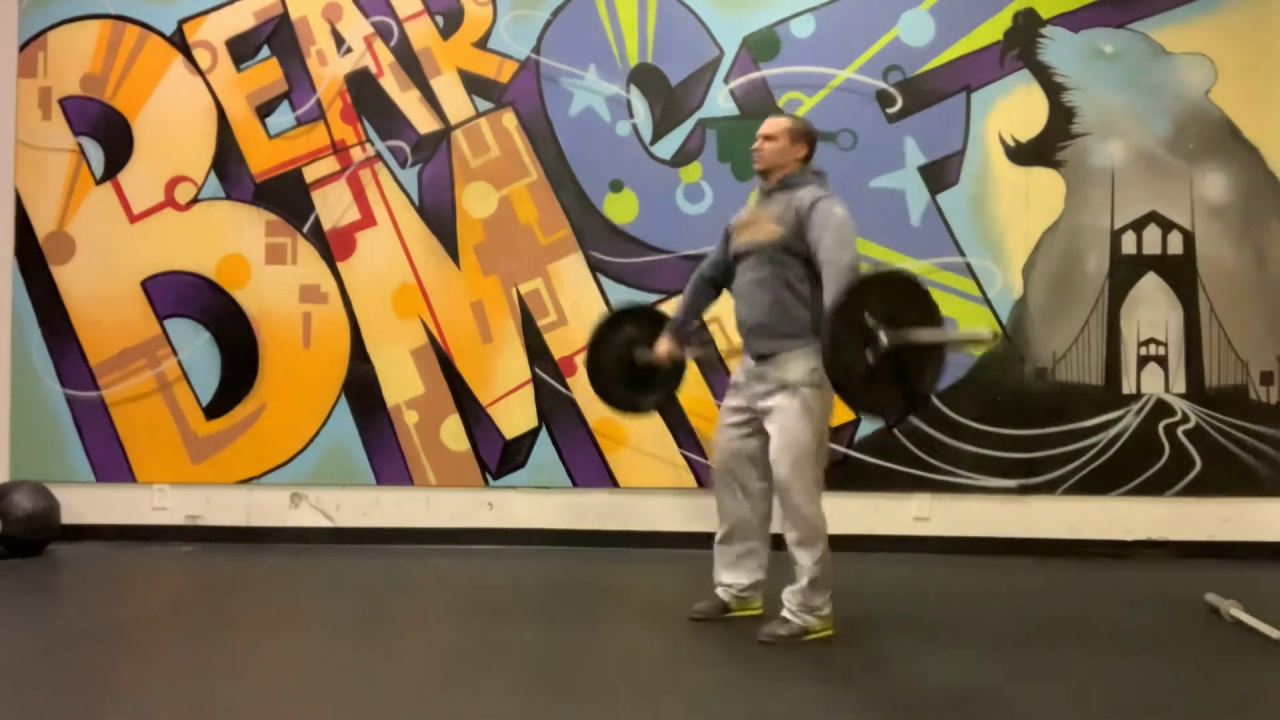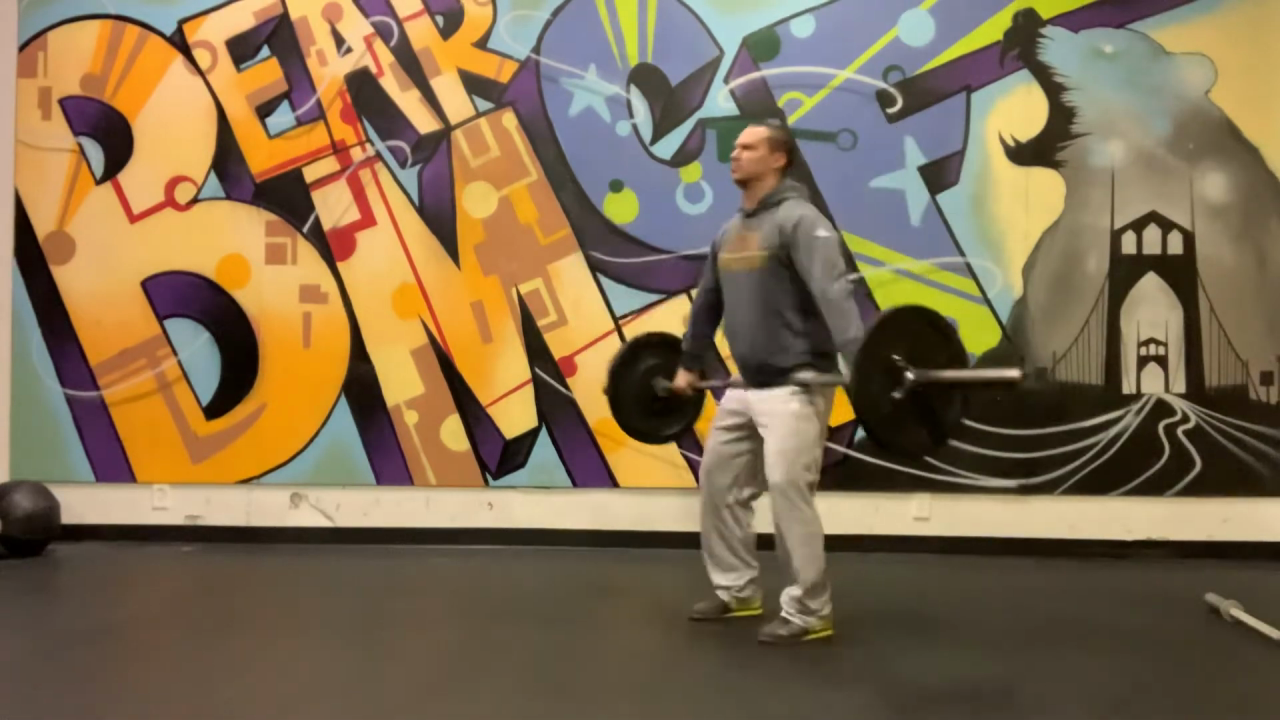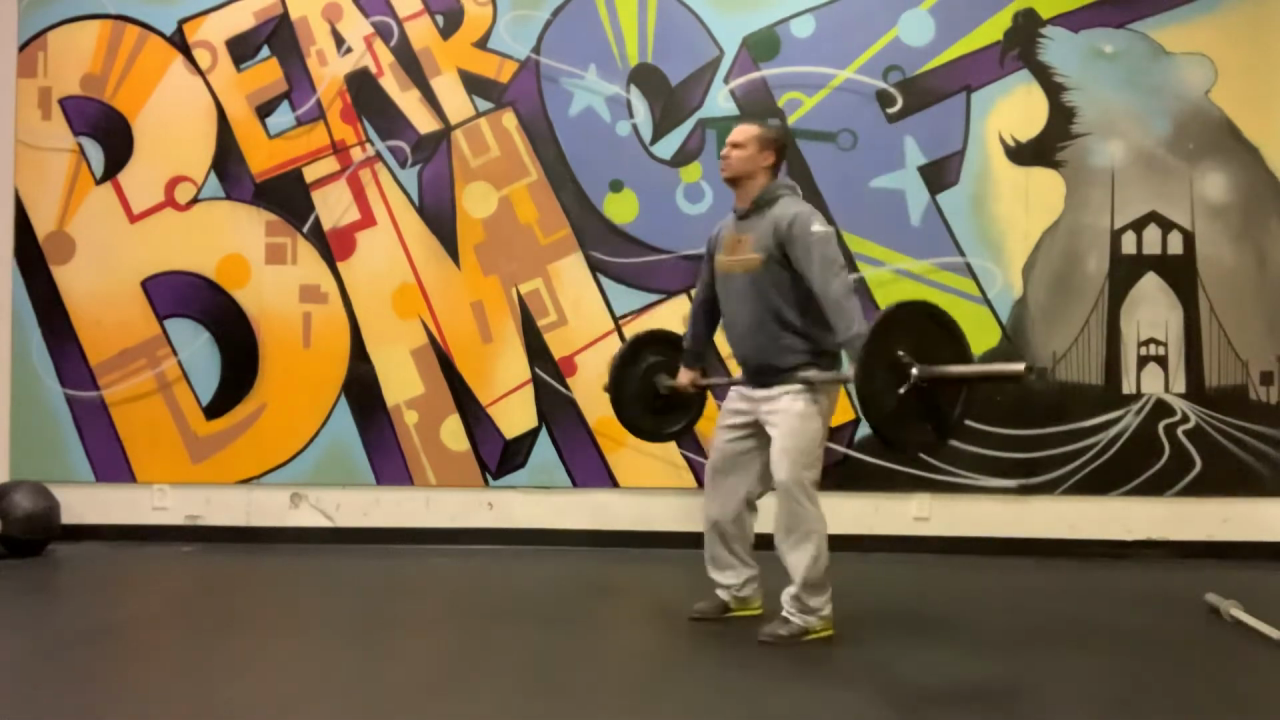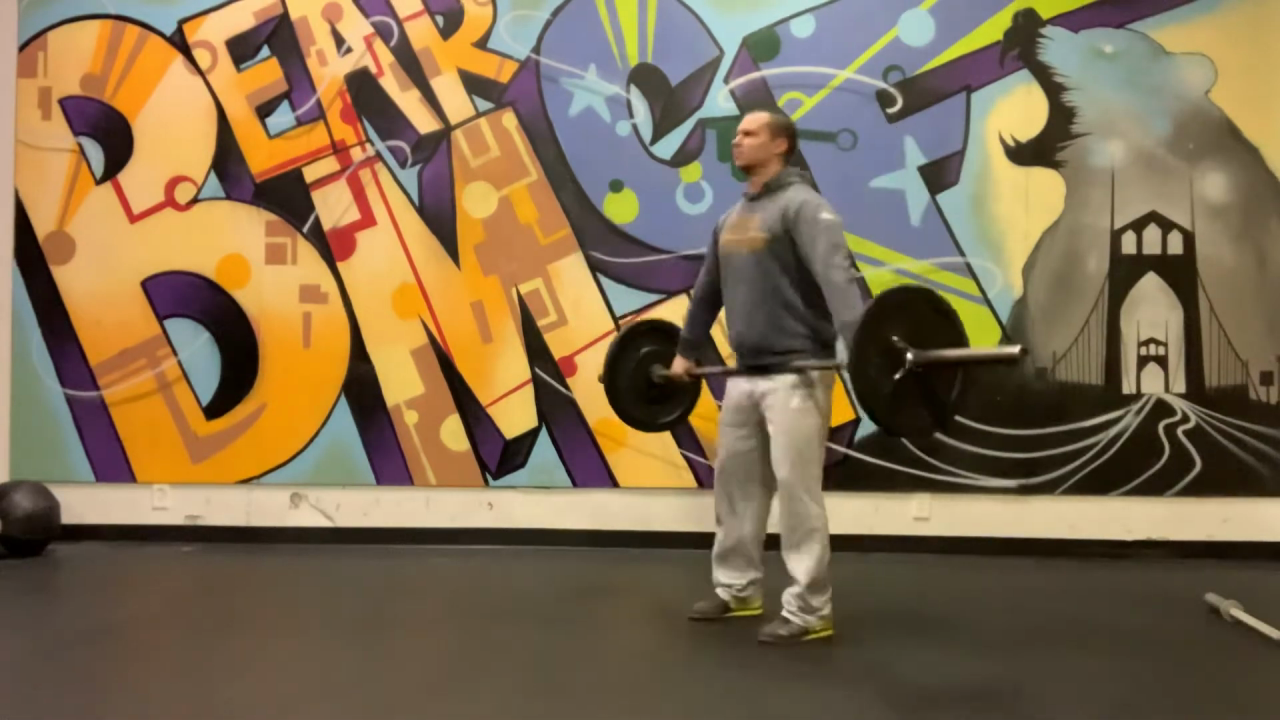
dt=0.1s
person 1, frame 1
left shoulder: (817, 205)
right shoulder: (748, 212)
left elbow: (840, 262)
right elbow: (710, 275)
right wrist: (674, 334)
left hip: (800, 368)
right hip: (753, 368)
left knee: (794, 484)
right knee: (736, 479)
left ankle: (810, 611)
right ankle: (738, 588)
person 1, frame 2
left shoulder: (800, 221)
right shoulder: (730, 233)
left elbow: (832, 293)
right elbow: (709, 303)
left wrist: (862, 362)
right wrist: (688, 364)
left hip: (797, 383)
right hip: (747, 385)
left knee: (787, 486)
right knee: (719, 482)
left ankle: (810, 611)
right ankle: (736, 589)
person 1, frame 3
left shoulder: (793, 219)
right shoulder: (723, 232)
left elbow: (835, 288)
right elbow: (706, 301)
left wrist: (866, 358)
right wrist: (690, 362)
left hip: (801, 382)
right hip: (749, 384)
left knee: (792, 487)
right knee: (723, 486)
left ankle: (809, 611)
right ankle: (736, 589)
person 1, frame 4
left shoulder: (802, 205)
right shoulder: (731, 218)
left elbow: (835, 276)
right elbow: (706, 291)
left wrist: (859, 343)
right wrist: (686, 351)
left hip: (796, 374)
right hip: (745, 375)
left knee: (795, 486)
right knee: (735, 485)
left ankle: (809, 611)
right ankle: (737, 589)
